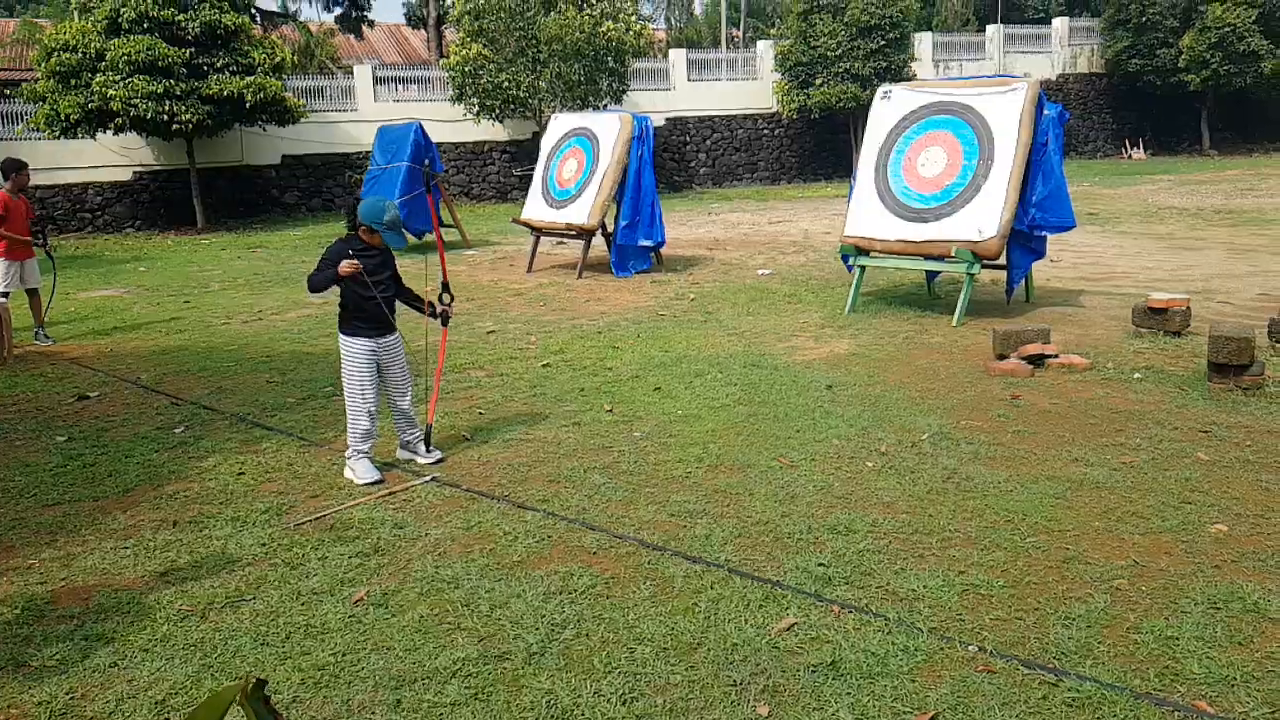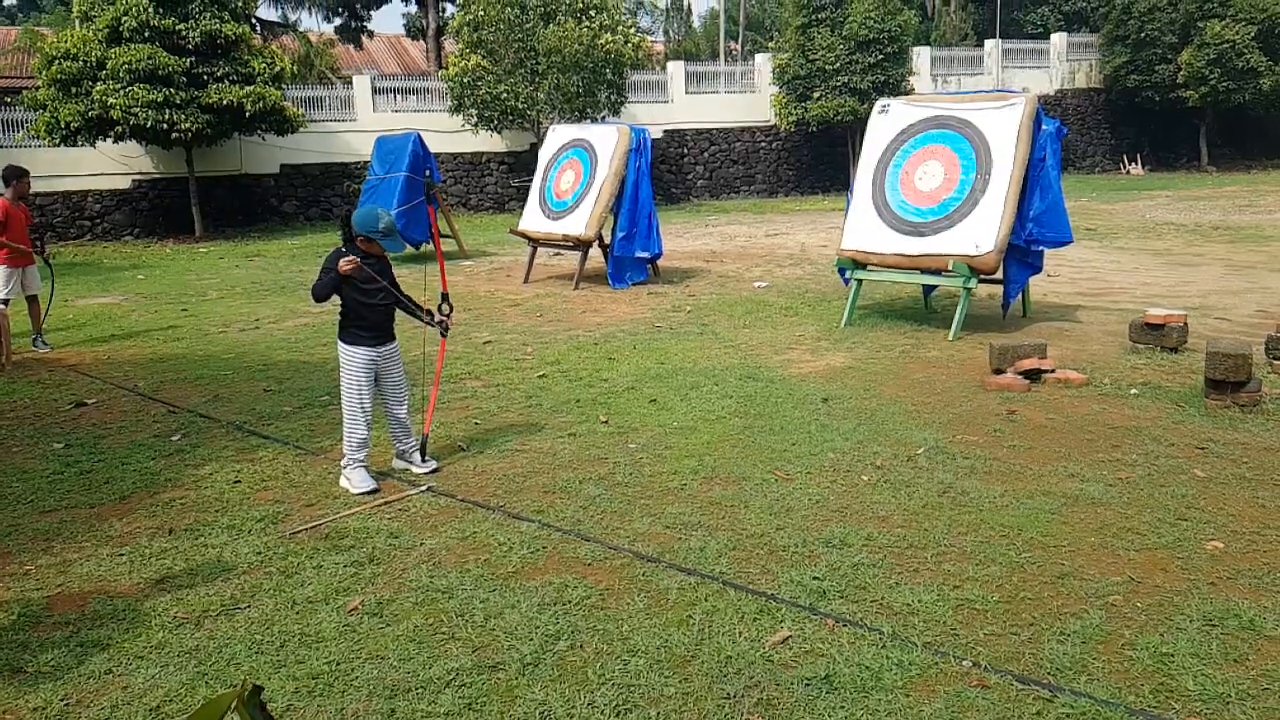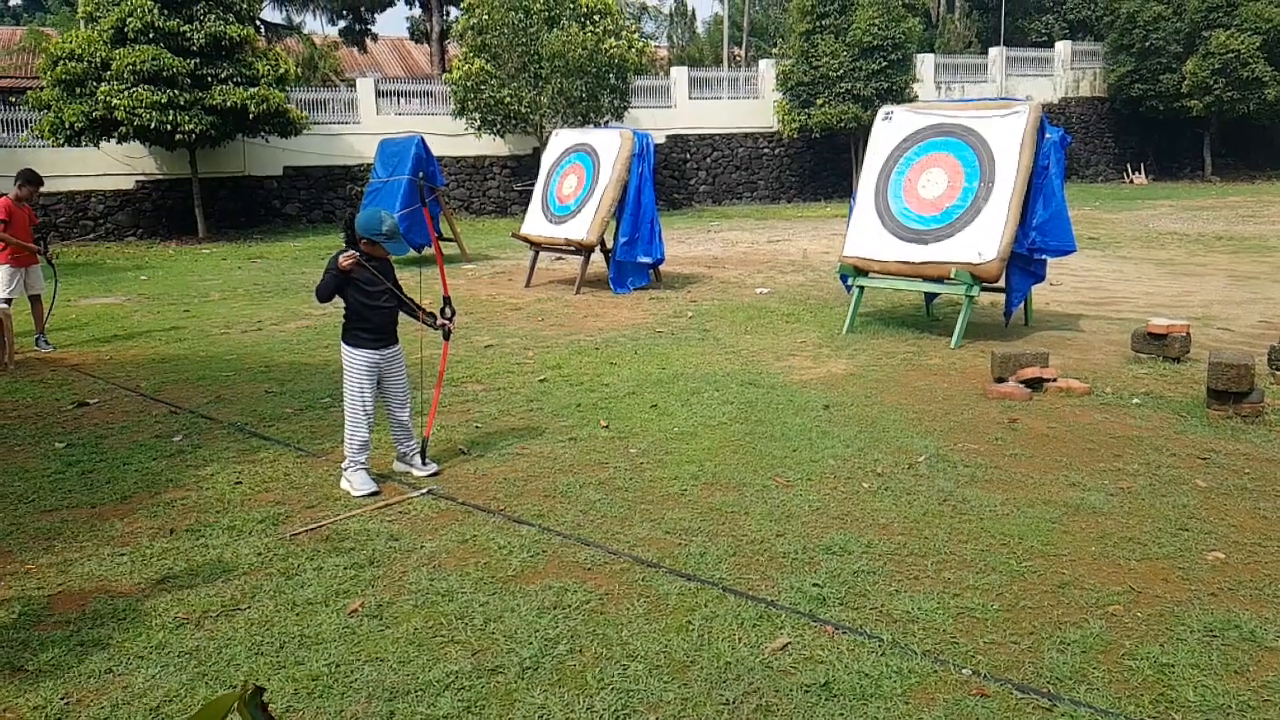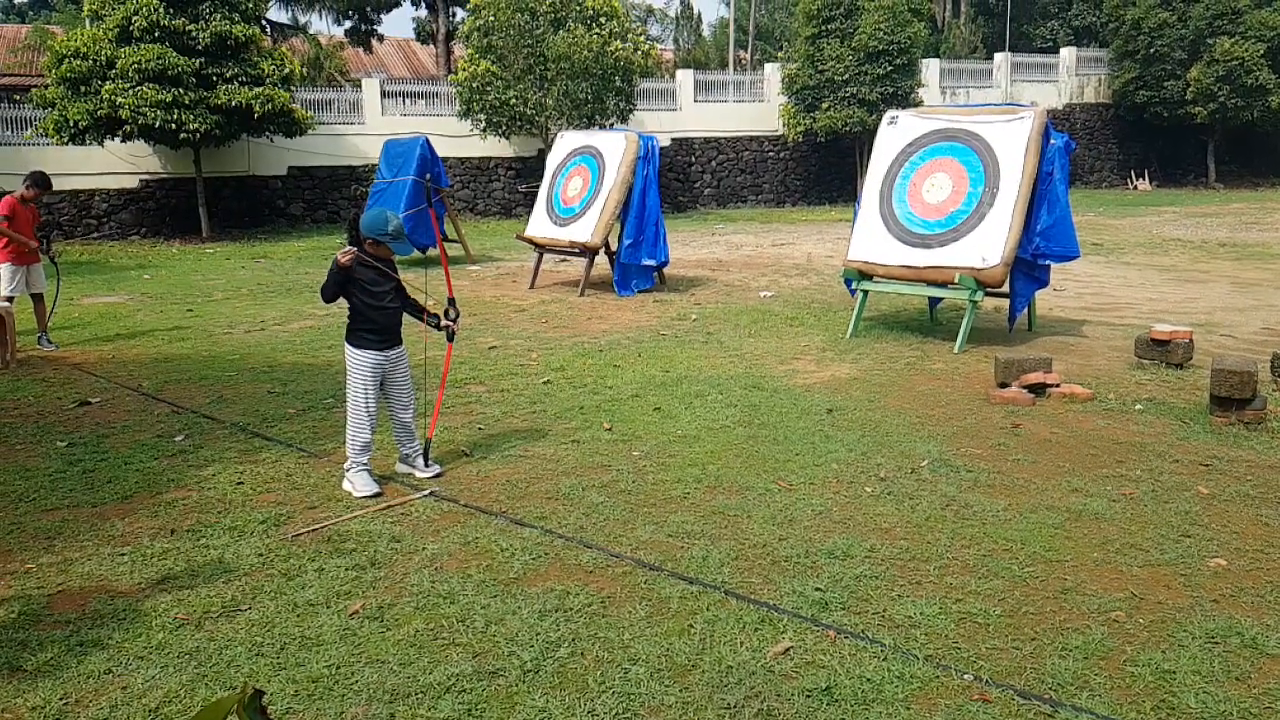
dt=0.3s
person 1, frame 1
left shoulder: (385, 253)
right shoulder: (341, 250)
left elbow: (398, 289)
right elbow: (313, 284)
left wrist: (429, 308)
right wrist: (337, 273)
left hip: (389, 336)
right hip: (357, 339)
left knee: (401, 393)
right knee: (362, 401)
left ankle: (411, 442)
right ankle: (357, 458)
person 1, frame 2
left shoulder: (382, 261)
right shoulder: (340, 258)
left elbow: (397, 296)
right elbow: (318, 294)
left wrist: (428, 316)
right wrist: (338, 274)
left hip: (387, 345)
right hip: (356, 348)
left knee: (398, 402)
right knee: (359, 409)
left ankle: (407, 452)
right ankle: (353, 467)
person 1, frame 3
left shoulder: (384, 264)
right shoulder: (345, 262)
left elbow: (400, 299)
right elbow: (323, 295)
left wrist: (431, 320)
right wrist: (339, 271)
left hip: (390, 347)
right hip: (359, 350)
left knee: (400, 405)
right knee: (360, 411)
left ankle: (408, 455)
right ankle: (354, 469)
person 1, frame 4
left shoulder: (386, 265)
right shoulder: (349, 263)
left elbow: (404, 299)
right elbow: (328, 296)
left wrist: (435, 321)
right wrist: (340, 269)
left hip: (394, 348)
right hip: (363, 351)
left knee: (404, 406)
right knee: (363, 412)
left ankle: (411, 456)
right ankle: (356, 470)
